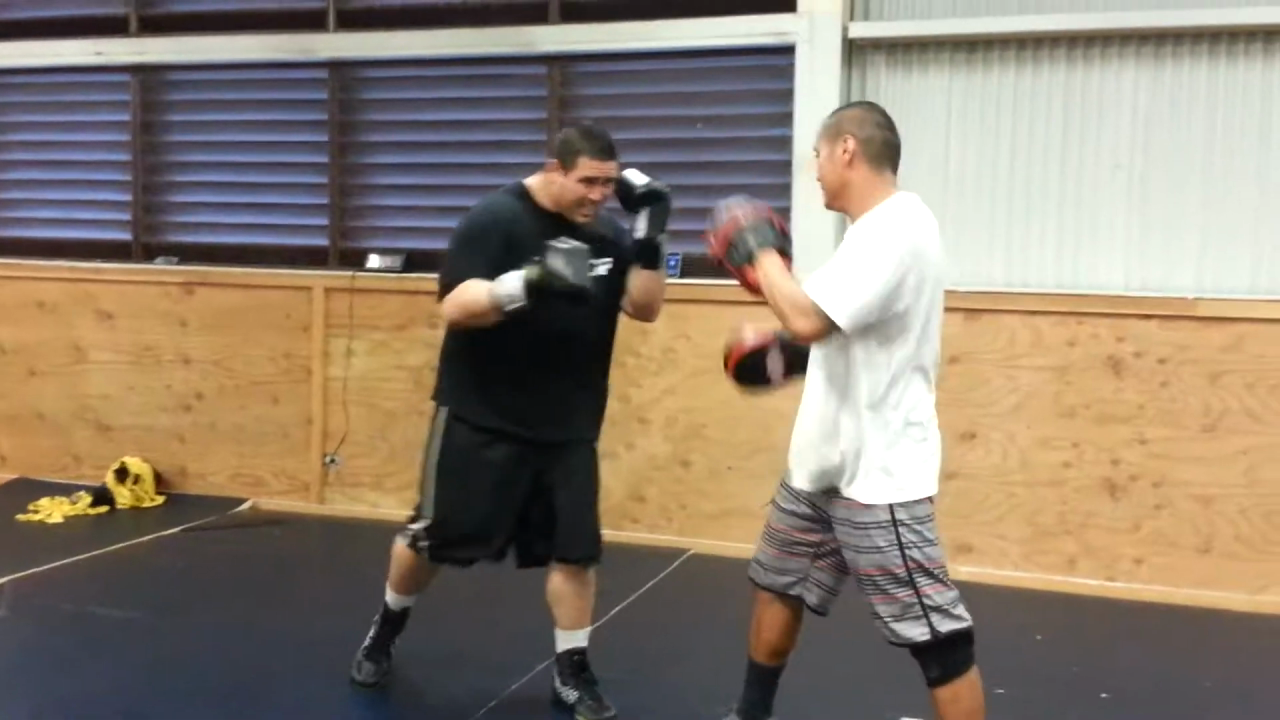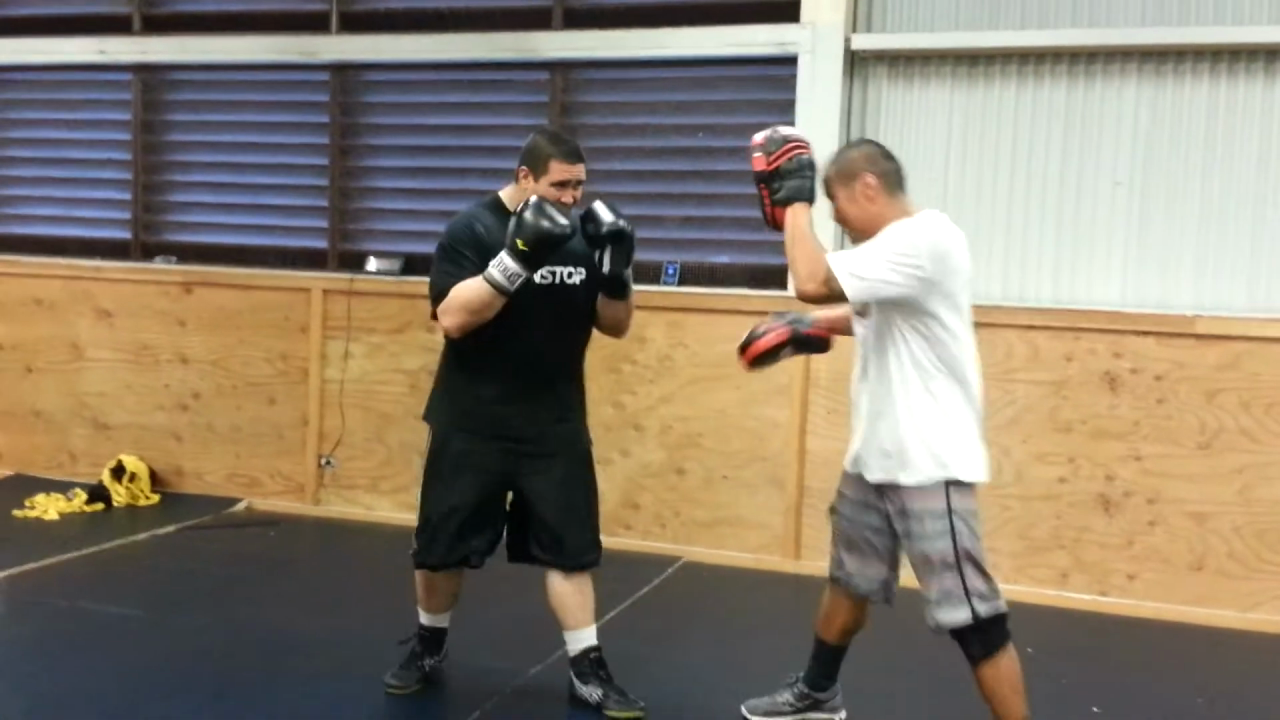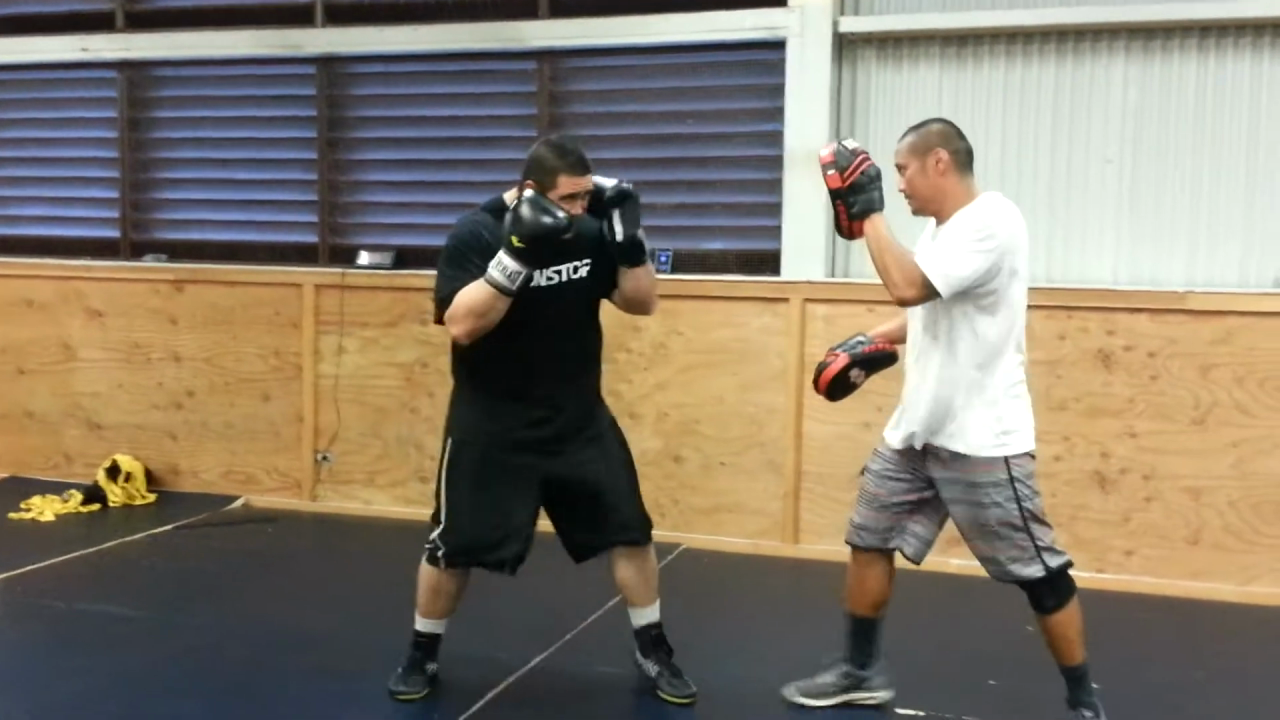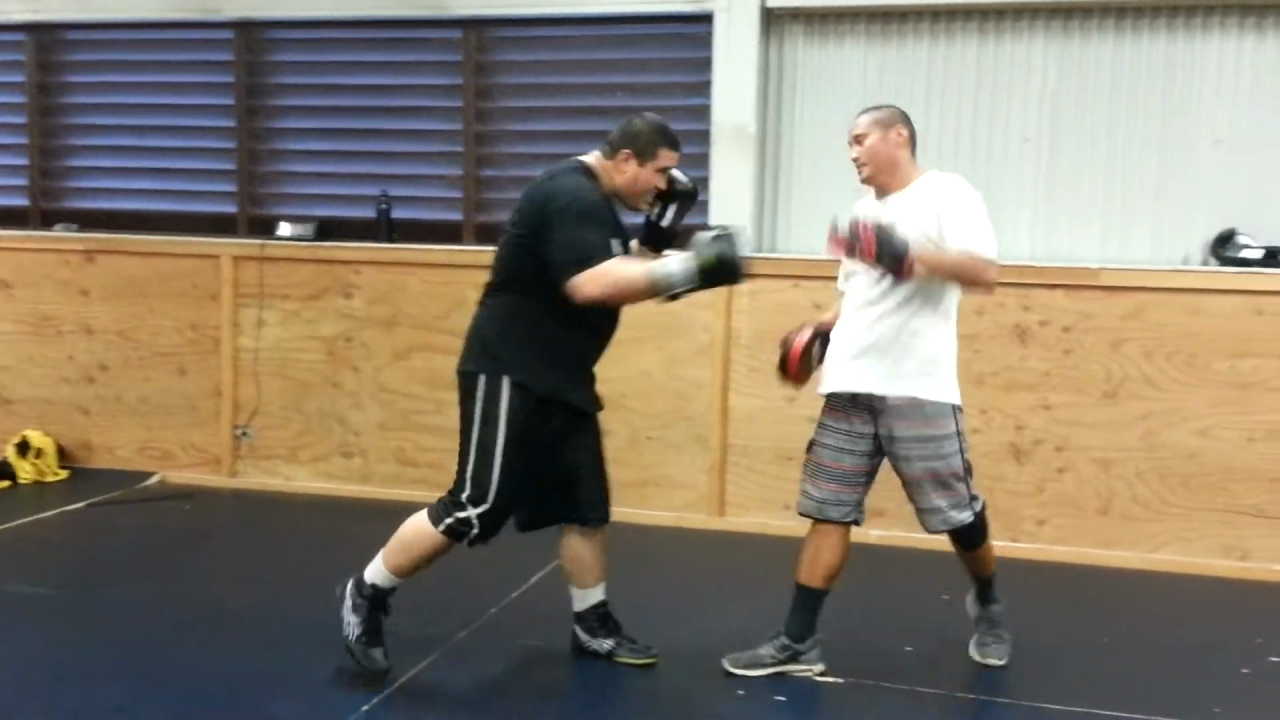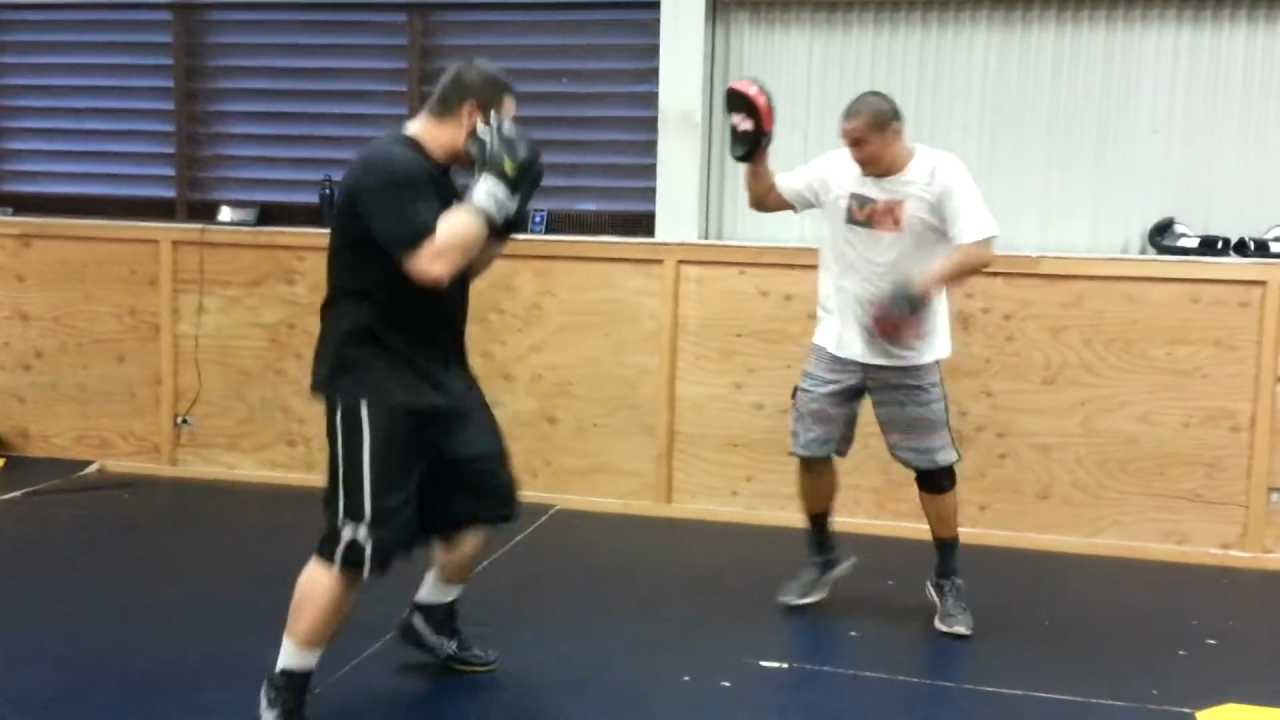
dt=0.7s
person 1, frame 1
left shoulder: (606, 229)
right shoulder: (494, 220)
left elbow: (646, 308)
right elbow: (456, 310)
left wrist: (648, 232)
right wrist: (528, 280)
left hip: (566, 421)
right hip: (480, 416)
left knee: (574, 548)
right knee: (436, 535)
left ankle: (572, 672)
right ankle: (387, 626)
person 1, frame 2
left shoulder: (582, 238)
right shoulder: (470, 230)
left elbow: (616, 325)
right elbow: (453, 319)
left wrist: (615, 262)
right wrist: (517, 253)
left hip: (555, 427)
right hip: (471, 426)
left knee: (570, 552)
right knee: (439, 550)
left ankle: (588, 670)
right ankle: (428, 644)
person 1, frame 3
left shoulder: (590, 229)
right shoulder: (474, 233)
left elbow: (641, 301)
right elbow: (461, 325)
left wrist: (626, 229)
right wrist: (515, 251)
left hip: (579, 418)
right hip: (490, 425)
left knee: (628, 530)
right knee: (453, 548)
left ankle: (652, 648)
right ankle: (422, 653)
person 1, frame 4
left shoulder: (603, 203)
right shoulder: (567, 196)
left elbow: (623, 272)
right elbow: (591, 285)
left wrist: (663, 227)
right wrist: (689, 268)
left hip: (560, 378)
right hip: (512, 374)
left knee: (584, 506)
right knee: (473, 510)
left ankle: (592, 624)
right ankle: (367, 595)
person 1, frame 5
left shoulder: (436, 171)
right shoulder: (388, 168)
left elbow: (466, 260)
right elbow: (434, 264)
left wrist: (506, 200)
right wrist: (496, 185)
left hip: (440, 374)
right hip: (375, 382)
left knee: (482, 501)
right knee: (358, 541)
left ankle: (429, 618)
person 2, frame 1
left shoulder: (895, 228)
right shoulder: (873, 228)
left elbow: (807, 321)
left wrist: (760, 254)
right wrist: (788, 346)
left hip: (877, 470)
right hip: (822, 460)
left knee: (929, 630)
right knee: (777, 582)
person 2, frame 2
left shoulder: (924, 240)
right shoulder: (900, 243)
left elbow: (813, 283)
left wrist: (794, 202)
right wrist: (807, 325)
left hip: (930, 467)
right hip: (876, 458)
left knee: (970, 616)
right knee: (850, 582)
person 2, frame 3
left shoulder: (990, 223)
right shoulder: (943, 228)
left elbow: (905, 287)
left wrist: (866, 212)
right wrist: (871, 343)
left hip: (982, 440)
right hip: (916, 428)
left knee: (1039, 571)
right knee: (868, 540)
right ankle: (861, 670)
person 2, frame 4
left shoulder: (949, 194)
right shoulder: (863, 211)
left elbow: (985, 271)
left wrist: (907, 255)
right wrist: (824, 328)
left hip: (918, 389)
right hip: (850, 388)
left knee: (958, 516)
right knee: (828, 512)
left ankle: (987, 608)
right ankle: (797, 642)
person 2, frame 5
left shoulder: (942, 174)
right shoulder: (834, 168)
left elbow: (979, 249)
right elbow: (765, 199)
left wrist: (918, 289)
right wrist: (755, 153)
left hip: (909, 354)
right hip: (837, 346)
left knee: (933, 465)
right knee: (811, 451)
left ankle: (946, 582)
right ankle: (823, 556)
